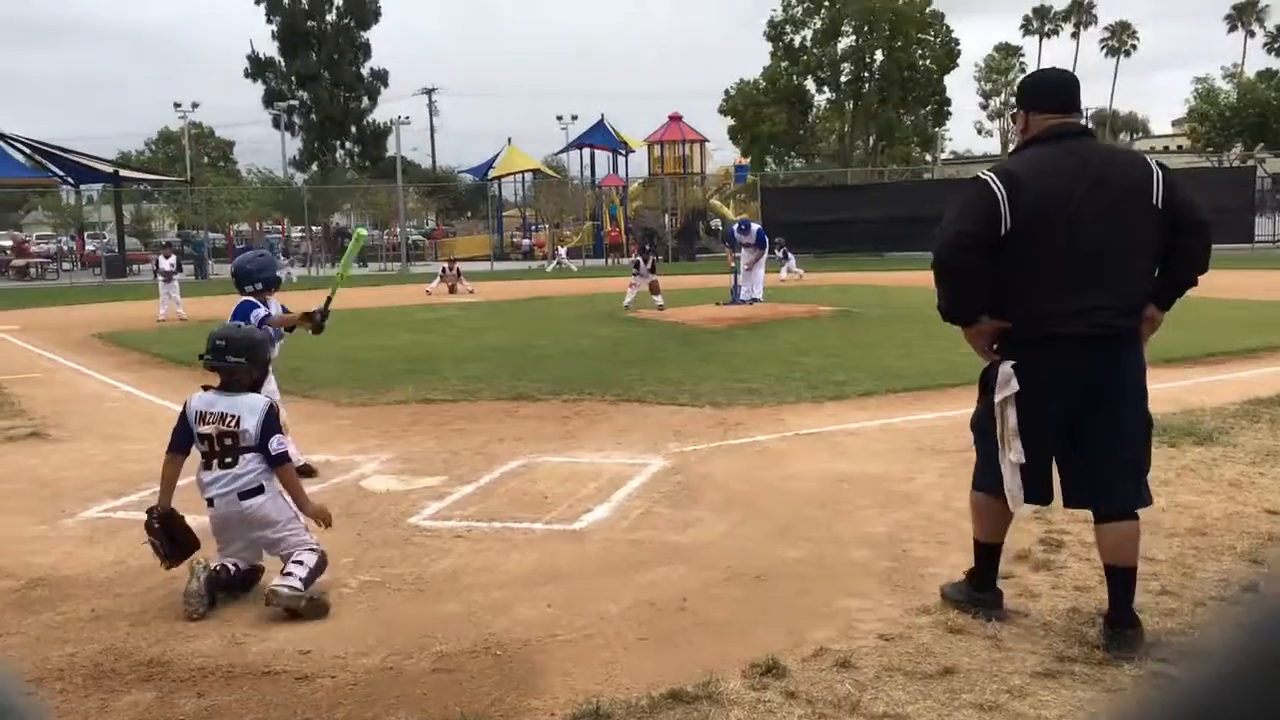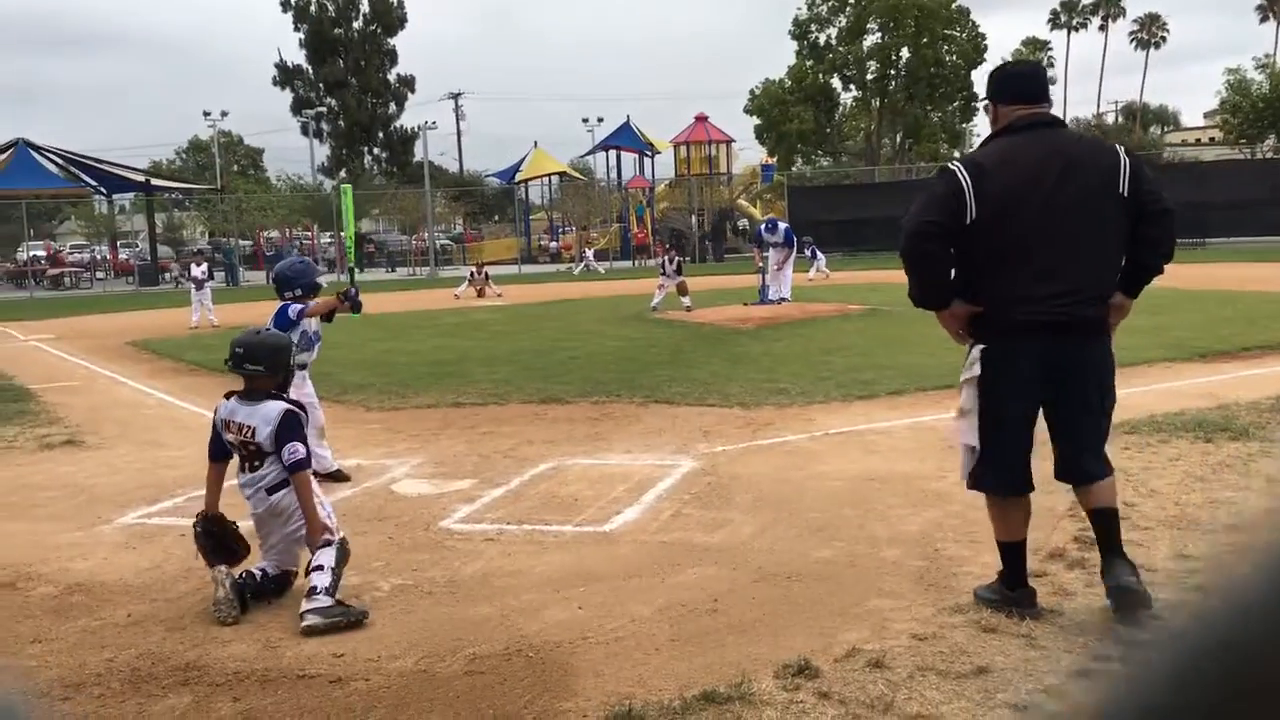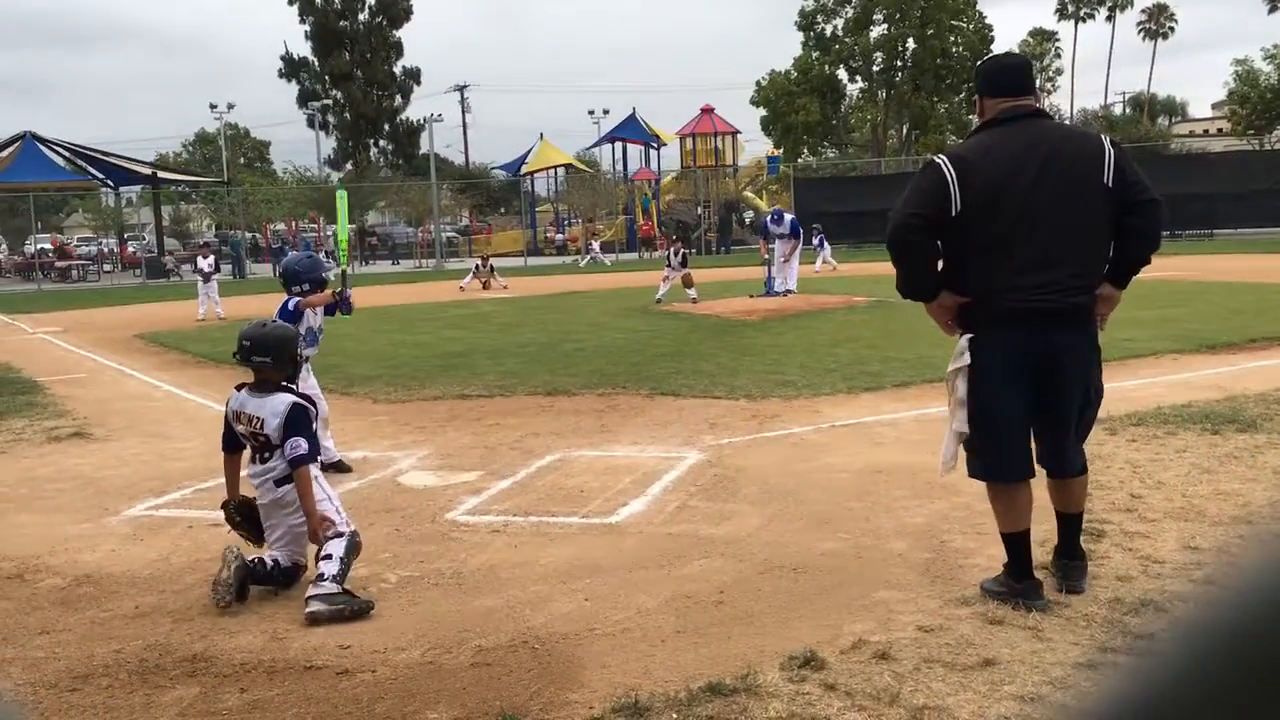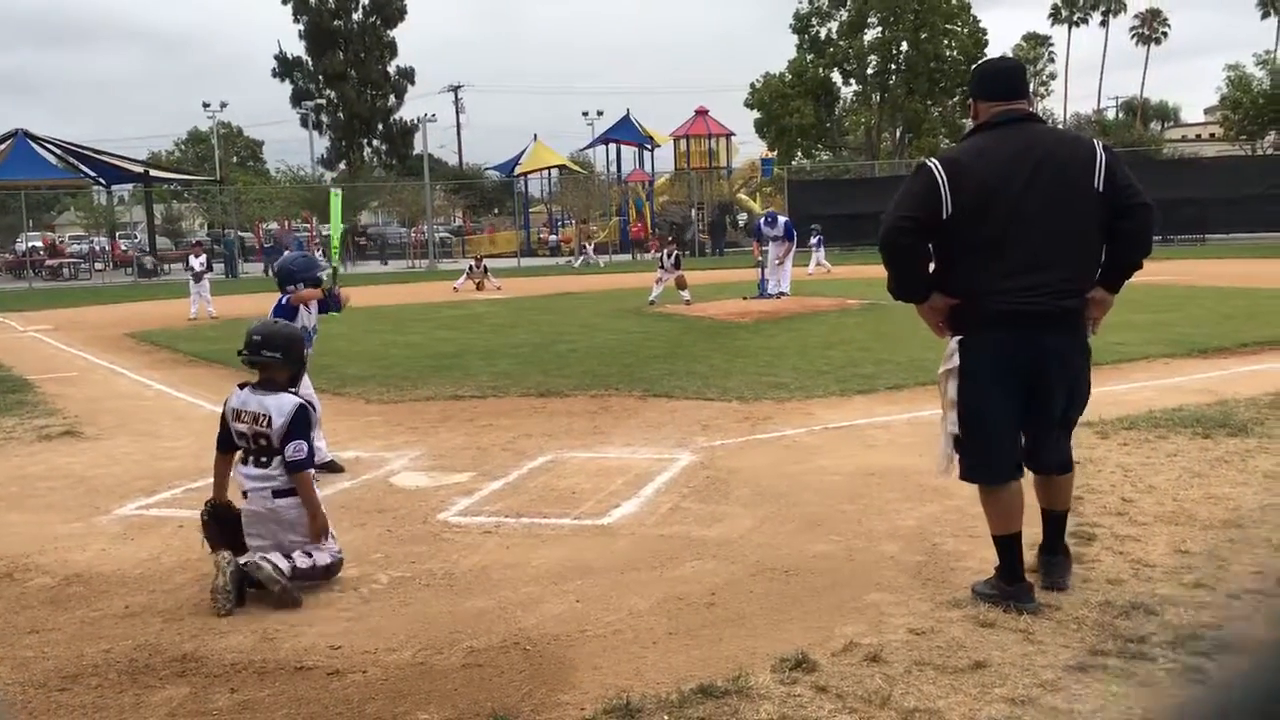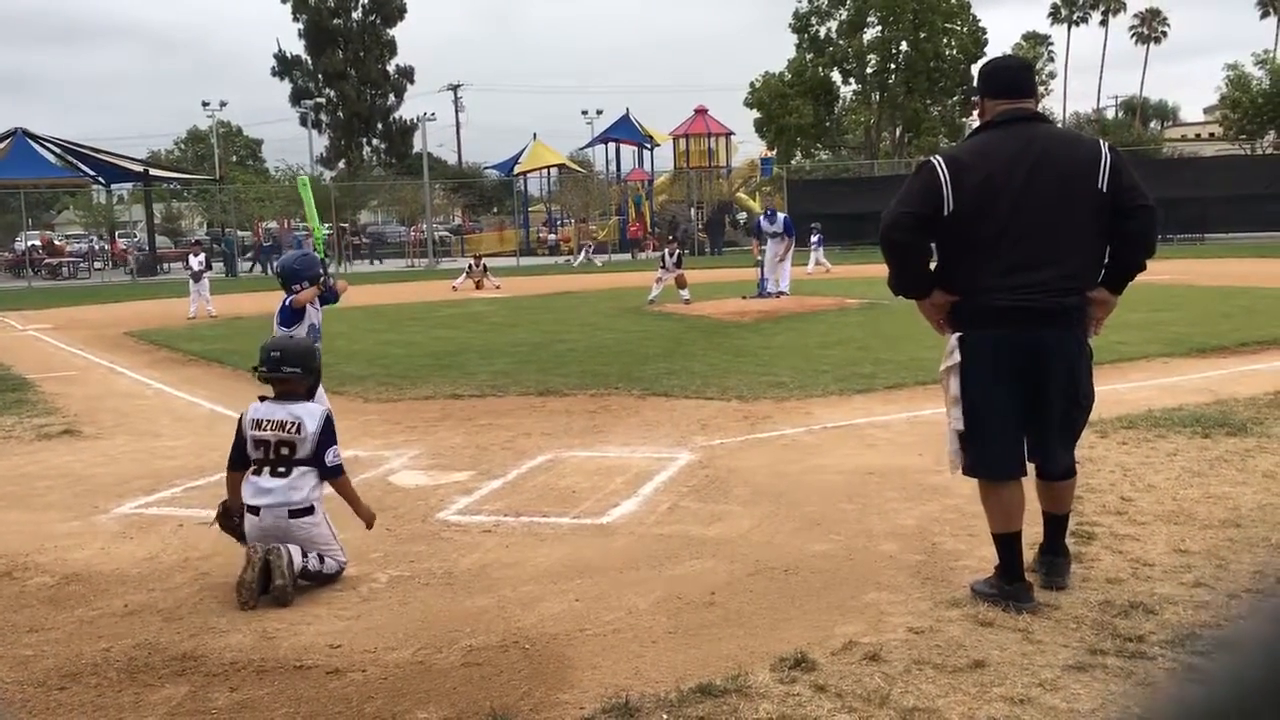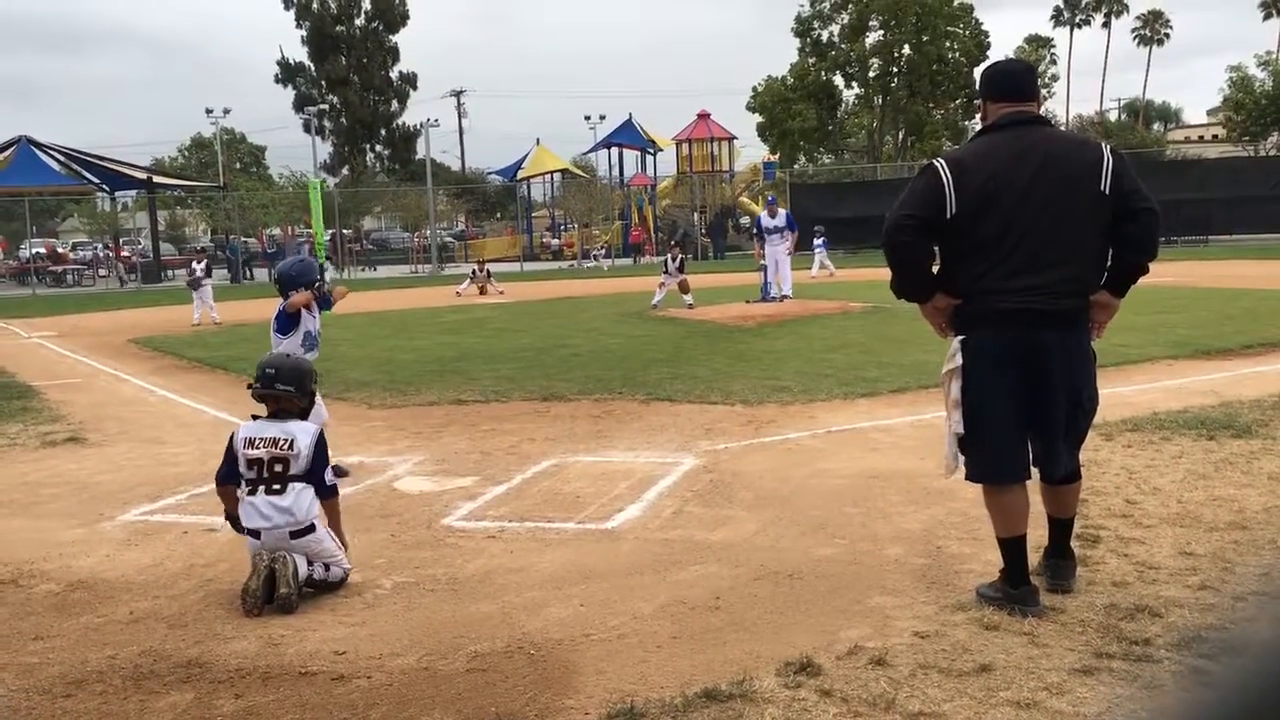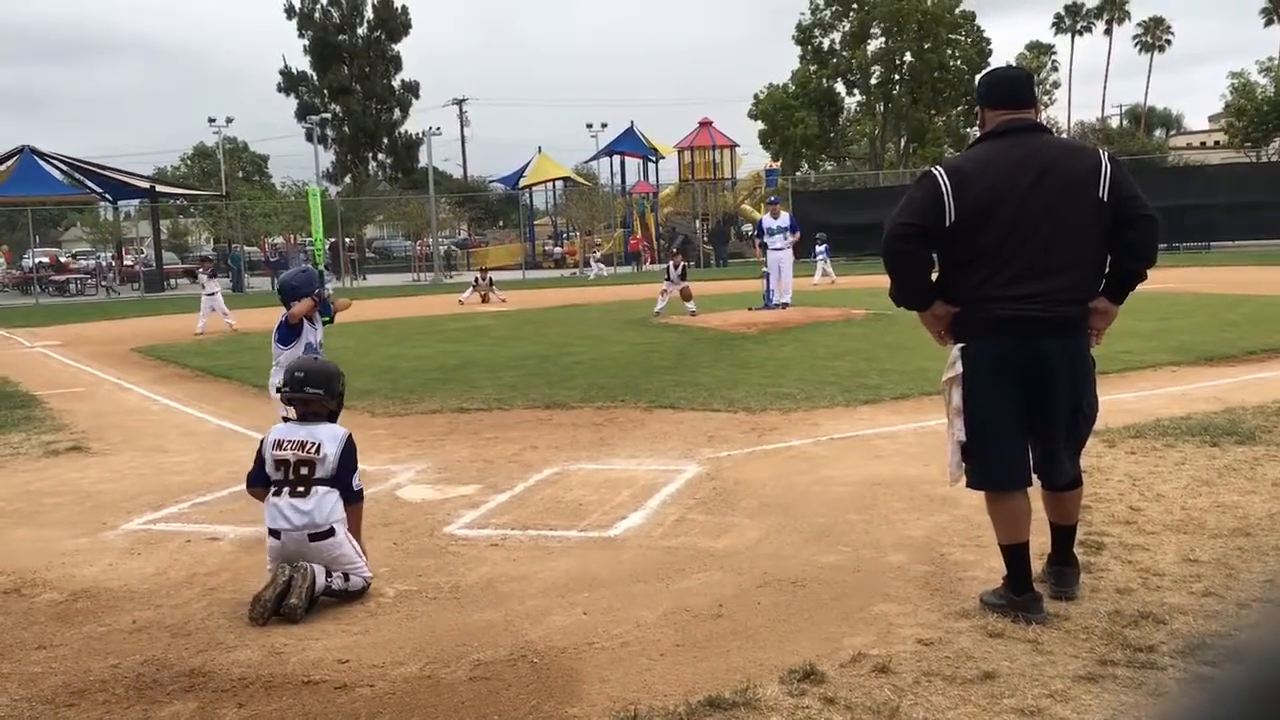
dt=0.4s
person 1, frame 1
left shoulder: (1006, 180)
right shoulder: (1143, 171)
left elbow: (954, 251)
right elbow: (1194, 234)
left wrist: (969, 316)
right wrist: (1156, 302)
left hip: (1031, 355)
right hip: (1116, 354)
left knee: (998, 470)
right knee: (1116, 489)
left ankle: (982, 585)
right ankle: (1122, 617)
person 1, frame 2
left shoulder: (973, 170)
right shoulder: (1110, 159)
left elbow: (920, 238)
right elbow: (1159, 222)
left wrist: (941, 301)
right wrist: (1125, 289)
left hip: (1005, 342)
right hip: (1086, 338)
left knee: (1000, 465)
right knee: (1088, 456)
left ankle: (1015, 586)
right ankle: (1116, 563)
person 1, frame 3
left shoulder: (958, 164)
right shoulder: (1095, 150)
left elbow: (905, 231)
right elbow: (1146, 212)
left wrist: (930, 293)
right wrist: (1114, 280)
left hip: (995, 332)
right hip: (1073, 327)
left knee: (1004, 457)
right knee: (1066, 448)
left ankle: (1021, 577)
right ankle: (1071, 559)
person 1, frame 4
left shoulder: (950, 167)
right shoulder: (1088, 154)
left elbow: (898, 233)
right elbow: (1138, 217)
left wrist: (922, 295)
right wrist: (1107, 284)
left hip: (985, 334)
right hip: (1063, 329)
left knee: (994, 458)
right knee: (1052, 448)
left ankle: (1012, 579)
right ankle: (1055, 556)
person 1, frame 5
left shoulder: (953, 165)
right shoulder: (1093, 155)
left elbow: (898, 230)
right elbow: (1141, 219)
left wrist: (923, 291)
right wrist: (1110, 285)
left hip: (985, 332)
right hip: (1063, 328)
left knee: (996, 457)
right knee: (1056, 450)
left ankle: (1011, 579)
right ankle: (1054, 557)
person 1, frame 6
left shoulder: (956, 168)
right shoulder: (1095, 157)
left elbow: (901, 232)
right elbow: (1144, 220)
left wrist: (927, 294)
right wrist: (1113, 288)
left hip: (987, 335)
right hip: (1067, 330)
left knee: (1000, 462)
right knee: (1061, 454)
left ankle: (1017, 583)
right ankle: (1060, 560)
person 1, frame 7
left shoulder: (954, 175)
right shoulder: (1093, 164)
left elbow: (900, 240)
right elbow: (1142, 227)
left wrist: (925, 302)
right wrist: (1111, 295)
left hip: (987, 342)
right hip: (1066, 337)
left knee: (1001, 469)
right knee: (1062, 460)
left ankle: (1020, 590)
right ankle: (1063, 566)
person 2, frame 1
left shoulder: (195, 404)
right shoulder: (261, 407)
left elbow: (174, 456)
right elbow: (280, 462)
left wrist: (164, 506)
right wrist: (306, 505)
left hip: (218, 506)
right hip: (259, 498)
left knee: (242, 568)
right knee: (310, 552)
left ankle: (213, 577)
right ankle: (289, 586)
person 2, frame 2
left shoulder: (225, 409)
right shoulder: (283, 413)
left elbow: (216, 463)
right elbow: (298, 469)
left wrist: (210, 513)
right wrist: (313, 518)
left hip: (258, 501)
right hip: (288, 492)
left knee: (279, 570)
right knee: (330, 545)
left ankle: (237, 583)
right ankle: (318, 606)
person 2, frame 3
left shoulder: (236, 401)
right shoulder: (292, 406)
left elbow: (231, 454)
right elbow: (300, 464)
left wrist: (233, 499)
right wrist: (312, 514)
left hip: (266, 493)
right hip: (295, 486)
left knee: (287, 563)
right knee: (343, 536)
left ankle: (243, 568)
right ankle: (324, 592)
person 2, frame 4
left shoulder: (235, 401)
right shoulder: (294, 408)
left elbow: (224, 454)
right elbow: (298, 468)
left wrist: (218, 500)
right wrist: (316, 514)
left hip: (253, 502)
right hip: (289, 499)
left knee: (269, 561)
right knee: (328, 557)
left ankle: (238, 569)
right ankle: (280, 567)
person 2, frame 5
left shoulder: (251, 414)
right shoulder: (317, 416)
left elbow: (235, 468)
right elbow: (333, 473)
left wrist: (234, 507)
right wrist: (360, 508)
left hip: (257, 516)
right hip: (301, 516)
left knee: (269, 562)
right knee: (334, 565)
left ankle: (263, 562)
right ankle: (293, 560)
person 2, frame 6
left shoulder: (242, 433)
right shoulder: (311, 434)
left elbow: (224, 485)
right elbow: (327, 492)
left wrist: (238, 514)
right wrist: (338, 532)
left hip: (256, 536)
right hip: (300, 532)
left knee: (266, 556)
right knee: (339, 571)
left ankle: (267, 575)
right ankle: (296, 570)
person 2, frame 7
left shoulder: (273, 435)
right shoulder: (339, 437)
left elbow: (255, 487)
right elbow: (352, 497)
right wrist: (356, 539)
left hip: (278, 537)
right hip: (322, 535)
left knee: (282, 569)
right knee: (360, 580)
left ankle: (283, 583)
right ankle: (315, 579)
person 3, frame 1
left shoulder: (273, 302)
right shoulder: (246, 306)
left elbow: (290, 322)
right elbow: (271, 321)
left wrist: (311, 318)
right wrist: (305, 317)
left hip: (266, 373)
left knee: (278, 417)
left ankle: (293, 462)
person 3, frame 2
left shoulder: (311, 306)
right shoulder: (286, 310)
left elbow: (335, 309)
right elbow: (310, 312)
left wrist: (350, 302)
right wrist: (341, 297)
left hip: (301, 376)
left knee: (316, 421)
left ankle: (324, 466)
person 3, frame 3
left shoulder: (318, 302)
right shoulder: (291, 305)
left elbow: (344, 303)
right elbow: (308, 302)
left wrist: (345, 300)
right wrist: (336, 296)
left hip: (304, 368)
left knee: (321, 412)
left ankle: (328, 456)
person 3, frame 4
left shoulder: (313, 301)
right shoulder: (286, 304)
left elbow: (343, 297)
right elbow: (300, 296)
left wrist: (337, 298)
right wrist: (326, 293)
left knee: (313, 412)
left ankle: (319, 457)
person 3, frame 5
left shoulder: (314, 299)
right shoulder: (290, 305)
left elbow: (342, 285)
right elbow: (300, 299)
left wrist: (331, 288)
right wrist: (321, 287)
person 3, frame 6
left shoulder: (313, 304)
right shoulder: (288, 312)
left elbow: (342, 291)
right elbow: (293, 302)
left wrist: (325, 293)
right wrist: (315, 292)
left knee: (319, 418)
person 3, frame 7
left shoulder: (317, 316)
right shoulder: (288, 323)
left elbow: (345, 302)
right elbow: (296, 312)
left wrist: (326, 302)
right wrist: (316, 297)
